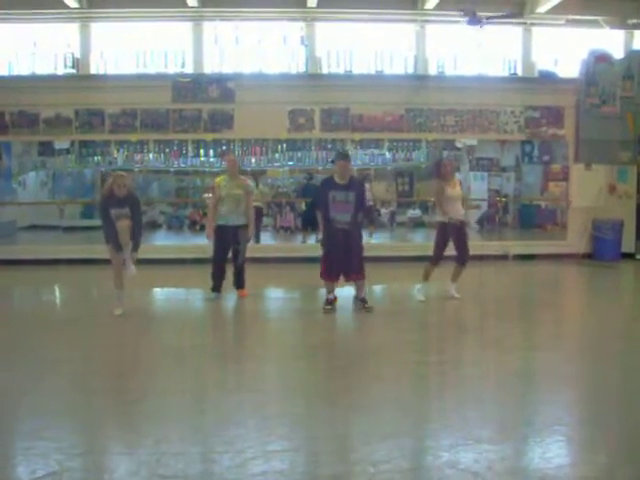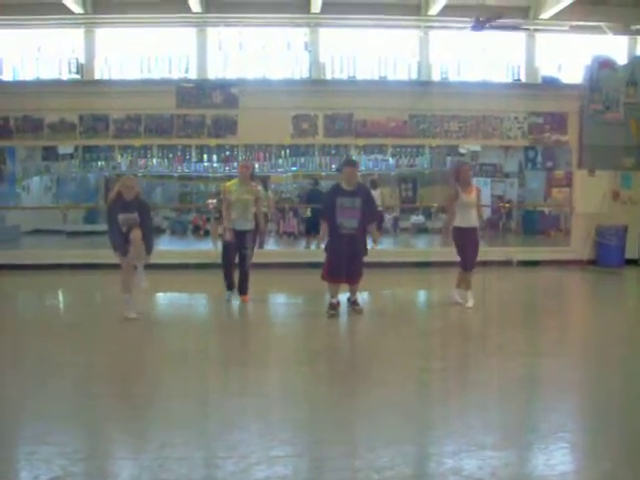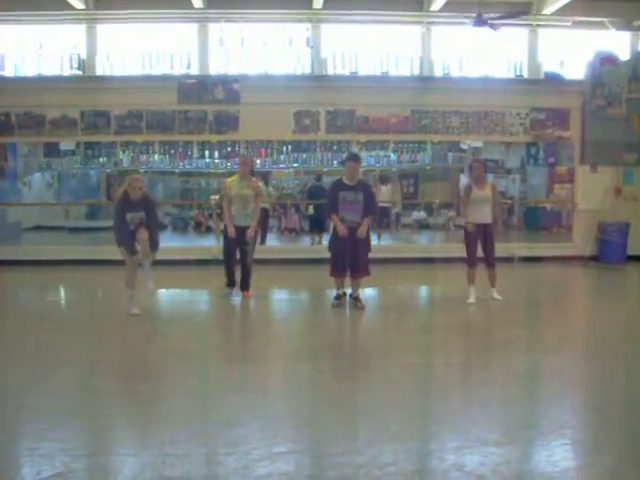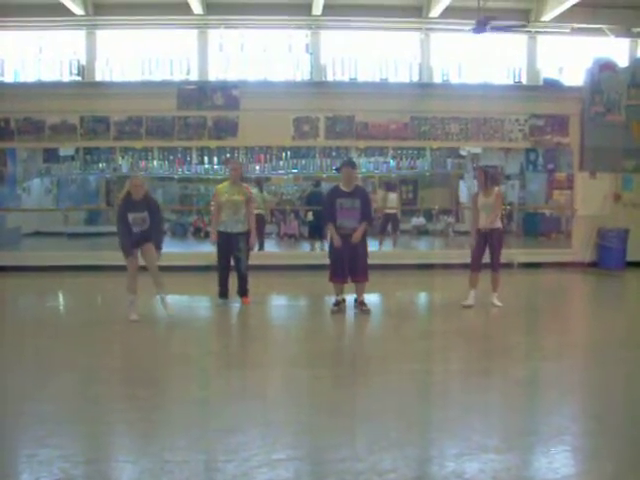
dt=0.4s
person 1, frame 1
left shoulder: (357, 185)
right shoulder: (325, 184)
left elbow: (362, 208)
right elbow: (319, 208)
left wrist: (357, 223)
right wrist: (322, 228)
left hip: (352, 232)
right hip: (332, 232)
left knee: (356, 265)
right knee: (329, 266)
left ankle: (361, 297)
right ankle: (330, 297)
person 1, frame 2
left shoulder: (364, 191)
right shoulder: (333, 191)
left elbow: (372, 214)
right elbow: (325, 214)
left wrist: (373, 231)
right wrist: (324, 231)
left hip: (357, 238)
right hip: (337, 237)
left knee: (355, 270)
right knee: (334, 269)
left ankle: (353, 299)
right ankle: (333, 302)
person 1, frame 3
left shoulder: (365, 187)
right shoulder: (336, 186)
left elbow: (371, 210)
right elbow: (331, 210)
left wrist: (365, 226)
right wrist: (338, 224)
left hip: (359, 232)
right hip: (341, 231)
left knee: (359, 265)
right knee: (338, 263)
left ankle: (355, 295)
right ankle: (340, 293)
person 1, frame 4
left shoulder: (362, 193)
right shoulder: (333, 193)
left elbow: (368, 217)
right elbow: (328, 218)
left wrist: (360, 231)
right wrist: (334, 235)
left hip: (357, 237)
right hip: (338, 237)
left knee: (360, 270)
right knee: (337, 270)
left ankle: (360, 300)
right ankle: (339, 299)
person 2, frame 1
left shoulder: (246, 183)
right shoulder: (219, 182)
left elbow: (249, 206)
right elbow: (212, 205)
left wrist: (251, 227)
right wrist: (209, 226)
left hip: (240, 225)
right hip: (222, 225)
left knee: (239, 259)
right knee: (218, 258)
left ankle: (240, 286)
right ankle: (216, 289)
person 2, frame 2
left shoulder: (256, 189)
right shoulder: (229, 187)
left elbow: (259, 212)
right elbow: (225, 209)
left wrist: (263, 232)
right wrist: (227, 229)
left hip: (248, 230)
right hip: (231, 229)
left knee: (245, 263)
right knee: (227, 261)
left ankle: (243, 291)
right ankle: (230, 288)
person 2, frame 3
left shoulder: (256, 185)
right shoulder: (229, 183)
left elbow: (257, 208)
right elbow: (225, 206)
left wrist: (253, 227)
right wrist: (229, 225)
left hip: (248, 226)
right hip: (232, 225)
left knee: (247, 259)
right knee: (229, 257)
left ankle: (245, 288)
right ankle: (230, 284)
person 2, frame 4
left shoulder: (246, 190)
right shoulder: (220, 189)
left elbow: (251, 213)
right elbow: (215, 212)
left wrist: (253, 234)
right wrist: (213, 231)
left hip: (241, 232)
right hip: (223, 231)
left knee: (242, 265)
right knee: (223, 265)
left ankle: (244, 294)
right ankle: (223, 295)
person 3, frame 1
left shoulder: (133, 199)
right shoulder: (106, 200)
left elbow: (137, 223)
right elbow: (107, 225)
left wrist: (135, 249)
right wrist: (118, 249)
left hip: (128, 231)
right hip: (113, 235)
left knee: (123, 225)
right knee: (117, 267)
left ankle: (128, 261)
right ankle: (119, 303)
person 3, frame 2
left shoulder: (142, 204)
right shoulder: (113, 204)
left elbow: (148, 227)
right elbow: (113, 229)
left wrist: (148, 251)
right wrist: (123, 252)
left hip: (135, 233)
right hip: (120, 238)
left knee: (136, 236)
right knee: (127, 269)
left ankle: (141, 271)
right ankle: (129, 306)
person 3, frame 3
left shoulder: (148, 202)
right shoulder: (121, 203)
left elbow: (154, 224)
right elbow: (121, 228)
left wrist: (153, 248)
right wrist: (132, 251)
left hip: (140, 229)
right hip: (124, 235)
left knee: (143, 236)
right knee: (131, 264)
left ankle: (147, 272)
right ankle: (131, 302)
person 3, frame 4
left shoulder: (151, 202)
right shoulder: (124, 204)
left elbow: (158, 225)
right elbow: (122, 229)
left wrist: (158, 247)
right wrist: (127, 252)
left hip: (146, 237)
right hip: (130, 239)
left knee: (152, 267)
right knee: (132, 271)
left ankle: (163, 299)
right ankle: (132, 308)
person 4, frame 1
left shoulder: (458, 182)
right shoulder: (440, 186)
left elbow: (462, 203)
right elbow: (441, 208)
left wrist: (466, 211)
right wrist: (452, 218)
left hip: (459, 224)
right hip: (445, 224)
left knee: (463, 258)
right knee: (436, 258)
left ankle: (452, 287)
right ankle: (422, 287)
person 4, frame 2
left shoulder: (477, 190)
right shoulder: (456, 191)
left elbow: (478, 210)
right elbow: (450, 213)
left wrist: (481, 227)
right wrist: (447, 232)
left hip: (473, 229)
right hip: (459, 229)
left knee: (470, 264)
right knee: (466, 263)
left ankle: (457, 292)
right ankle: (468, 296)
person 4, frame 3
left shoulder: (491, 186)
right shoulder: (469, 187)
left elbow: (496, 206)
right elbow: (464, 208)
left wrist: (498, 224)
right wrist: (467, 222)
left hip: (487, 225)
right hip: (472, 225)
left knee: (490, 259)
right knee: (471, 259)
left ankle: (494, 291)
right ankle: (472, 292)
person 4, frame 4
left shoulder: (497, 193)
right shoulder: (476, 196)
left elbow: (498, 211)
right elbow: (474, 216)
left wrist: (489, 223)
right wrist: (474, 234)
left hip: (495, 230)
right hip: (480, 231)
left knee: (495, 263)
right knee: (475, 263)
left ankle: (494, 297)
right ankle: (471, 297)
